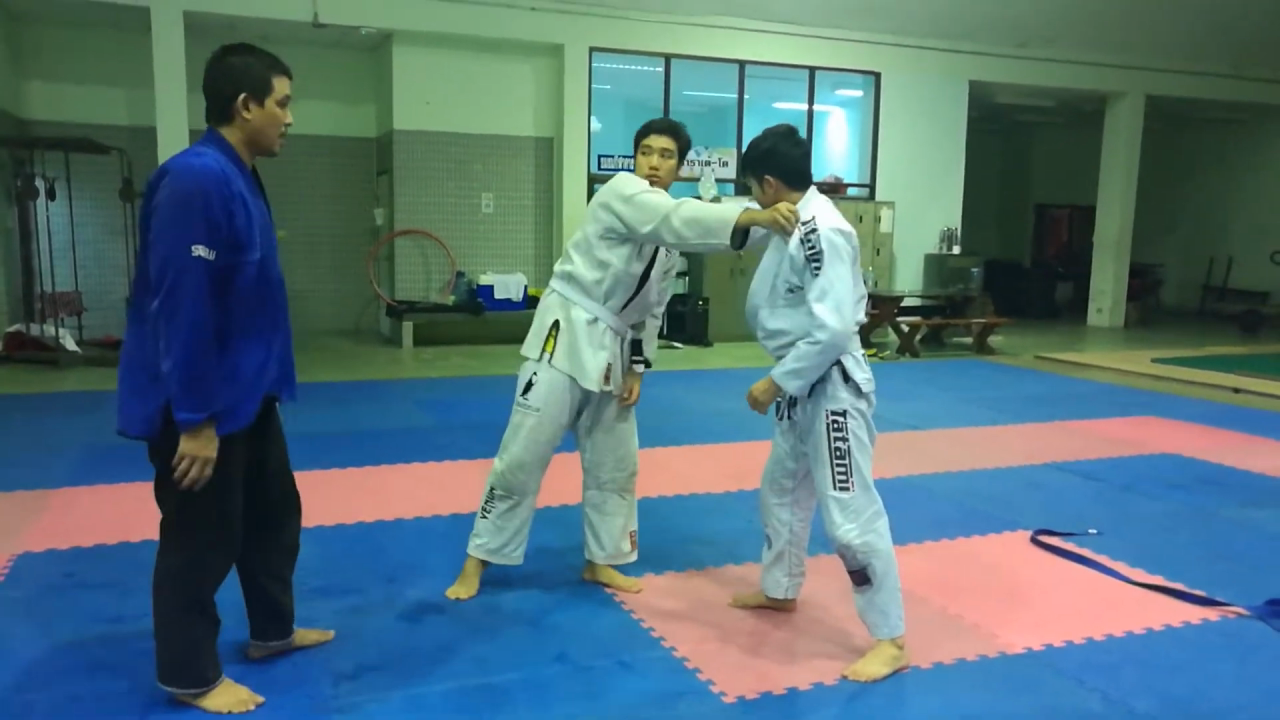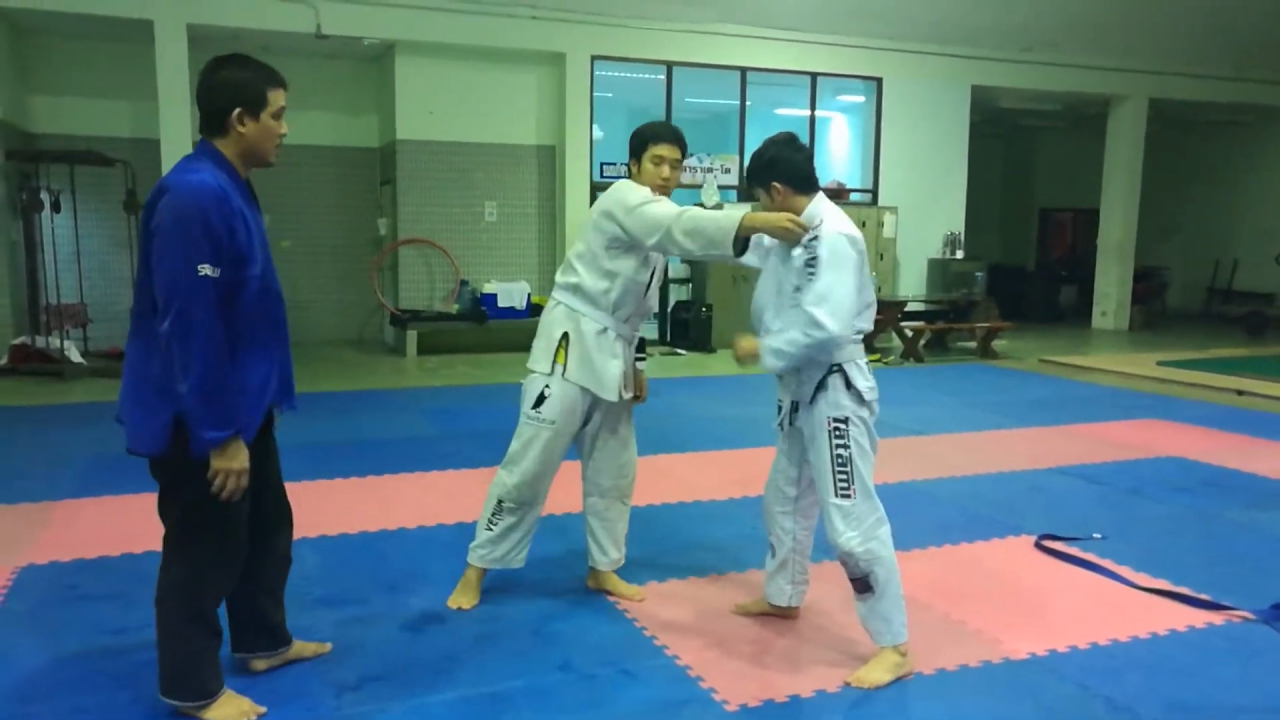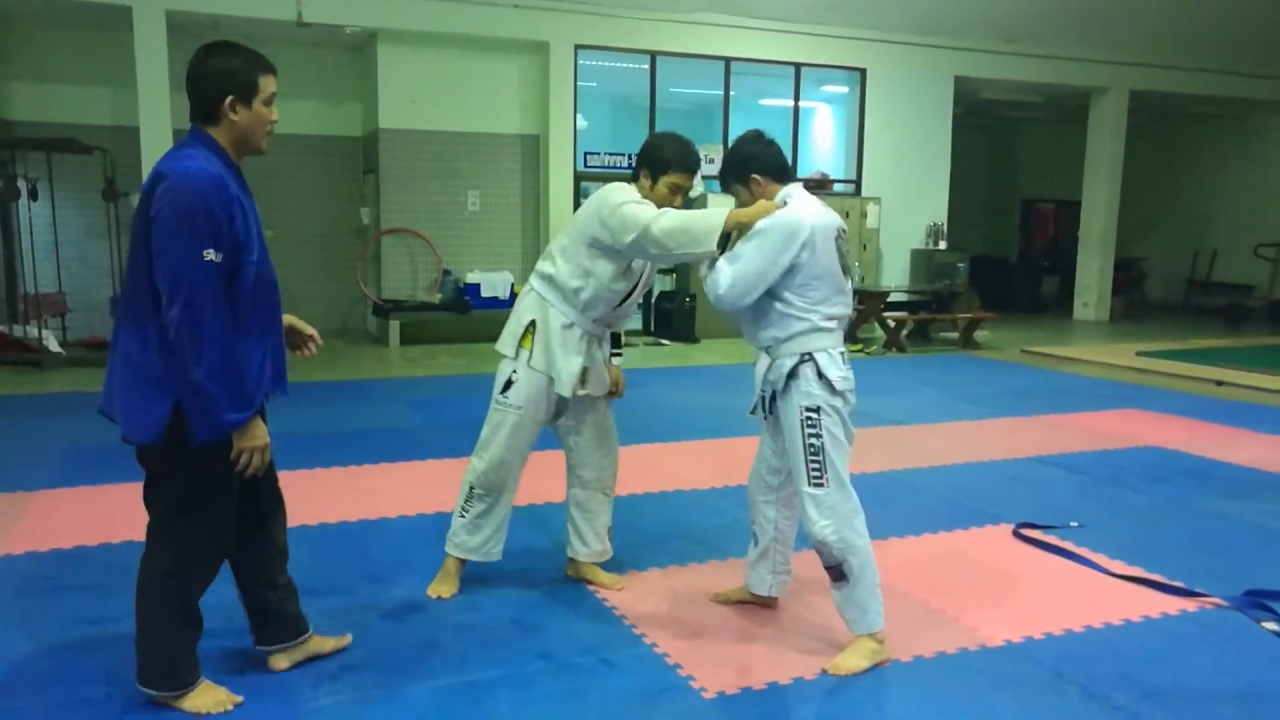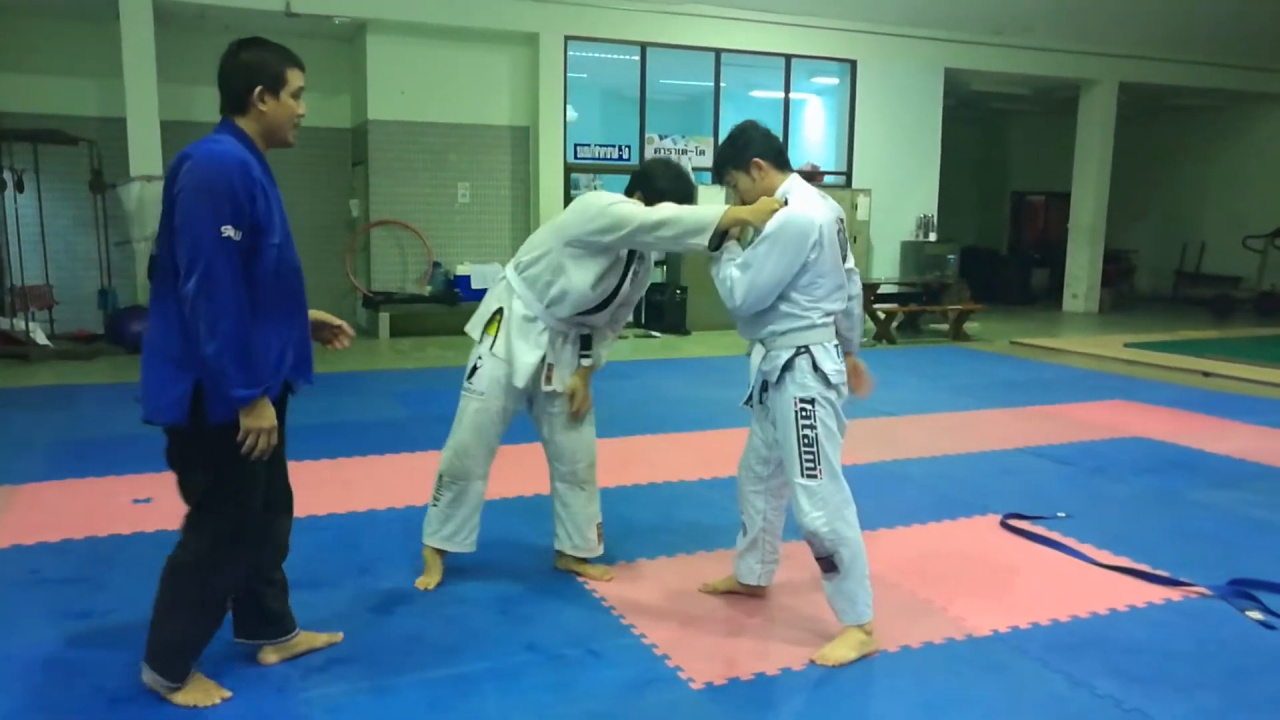
dt=0.3s
person 1, frame 1
left shoulder: (237, 177)
right shoulder: (196, 181)
right elbow: (180, 308)
right wrist: (195, 419)
left hip: (242, 389)
right hip: (197, 402)
left knee: (274, 512)
right knee: (202, 536)
left ankle: (271, 629)
person 1, frame 2
left shoulder: (227, 188)
right shoulder: (195, 199)
right elbow: (189, 327)
right wrist: (219, 435)
left hip: (240, 401)
right hip: (201, 415)
left knee: (267, 525)
right knee: (206, 548)
left ankle: (263, 642)
person 1, frame 3
left shoulder: (212, 175)
right shoulder: (192, 185)
right elbow: (195, 312)
left wrist: (272, 325)
right wrist: (240, 415)
left hip: (219, 392)
right hip: (189, 402)
left knee: (258, 517)
right knee: (188, 539)
left ankle: (283, 636)
person 1, frame 4
left shoulder: (240, 166)
right shoulder: (217, 168)
right elbow: (211, 292)
left wrist: (299, 320)
right wrist: (249, 393)
left hip: (243, 379)
right hip: (215, 388)
left knee: (266, 510)
right knee: (223, 524)
left ankle: (269, 631)
right ankle: (168, 662)
person 2, frame 1
left shoulder: (822, 232)
right shoulder: (792, 220)
left elbow: (833, 330)
right elbow: (749, 230)
left wrist: (775, 383)
left hip: (833, 385)
right hip: (801, 386)
left knee: (851, 513)
right knee: (781, 490)
left ankle: (890, 640)
right ankle: (780, 589)
person 2, frame 2
left shoulder: (831, 236)
right shoulder: (801, 227)
left elbow: (826, 329)
right elbow: (760, 246)
left wrist: (763, 351)
left hip: (835, 391)
right hip: (804, 391)
left knee: (853, 520)
right knee: (786, 497)
left ankle: (894, 647)
right ankle: (783, 596)
person 2, frame 3
left shoulder: (785, 222)
right shoulder: (817, 215)
left elbow: (729, 289)
left wrist: (715, 254)
left hip: (808, 376)
right hip: (791, 373)
left knee: (827, 507)
right knee: (769, 486)
left ankle: (870, 634)
right ankle: (763, 585)
person 2, frame 4
left shoulder: (794, 220)
right shoulder: (817, 205)
left elbow: (742, 294)
right elbow: (849, 287)
left wrist: (725, 247)
right wrist: (849, 349)
left hip: (801, 369)
right hip: (781, 366)
left knee: (818, 499)
right knee: (758, 475)
left ankle: (858, 625)
right ankle: (752, 575)
person 3, frame 1
left shoulder: (664, 240)
right shoulder: (620, 191)
right elbow: (678, 219)
left wrist: (637, 369)
right wrist: (754, 216)
left hip: (611, 351)
right hip: (566, 339)
left knee: (615, 465)
right knee: (522, 458)
left ankle: (601, 561)
right ankle: (478, 560)
person 3, frame 2
left shoulder: (656, 223)
right shoulder: (622, 199)
right elbow: (680, 228)
left wrist: (635, 365)
right wrist: (757, 221)
left hip: (611, 356)
right hip: (571, 348)
left knee: (613, 471)
right knee: (529, 468)
left ankle: (602, 568)
right ankle: (479, 568)
person 3, frame 3
left shoulder: (650, 234)
right shoulder: (613, 202)
right elbow: (663, 231)
left wrist: (612, 360)
right wrist: (741, 216)
left hip: (588, 351)
right hip: (542, 338)
left knee: (597, 462)
right knee: (499, 458)
left ankle: (584, 557)
right ankle: (456, 559)
person 3, frame 4
left shoulder: (641, 255)
right shoulder: (598, 209)
left elbow: (610, 318)
right elbow: (657, 223)
left wrist: (584, 372)
right wrist: (740, 215)
left hip: (561, 344)
right hip: (513, 328)
left knee: (575, 454)
right knee: (469, 448)
left ankle: (572, 551)
right ankle: (437, 549)
